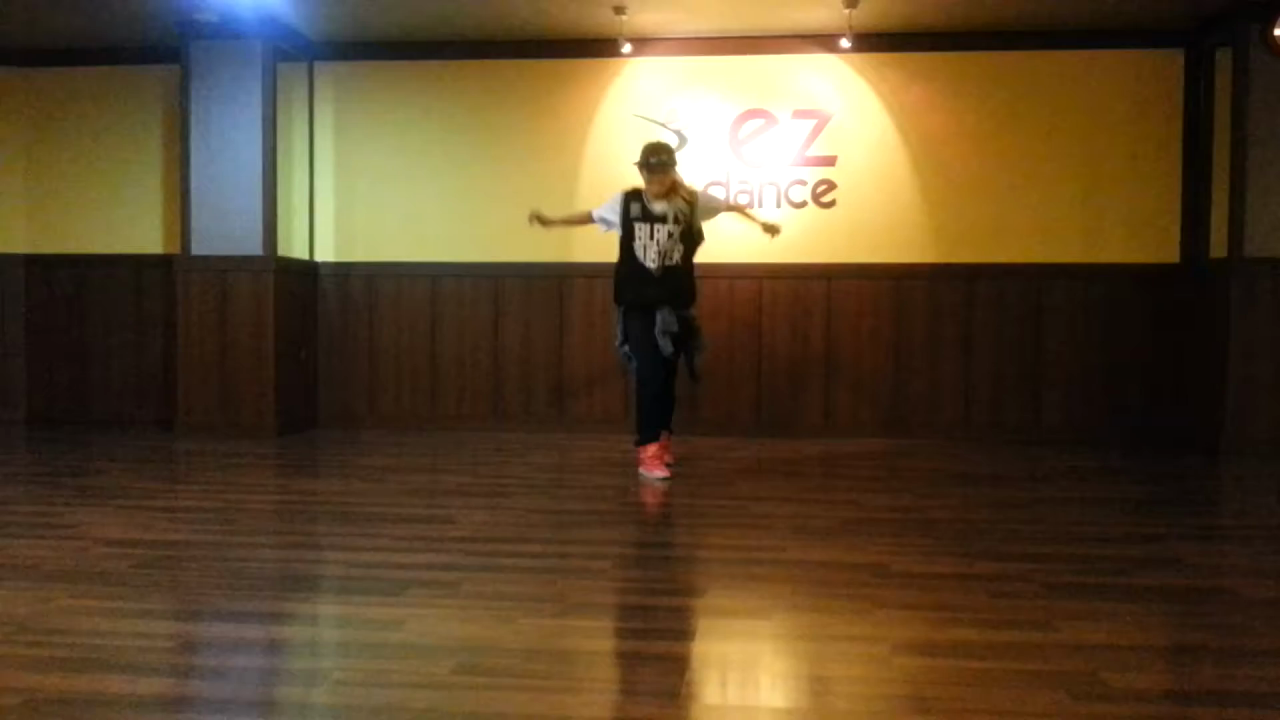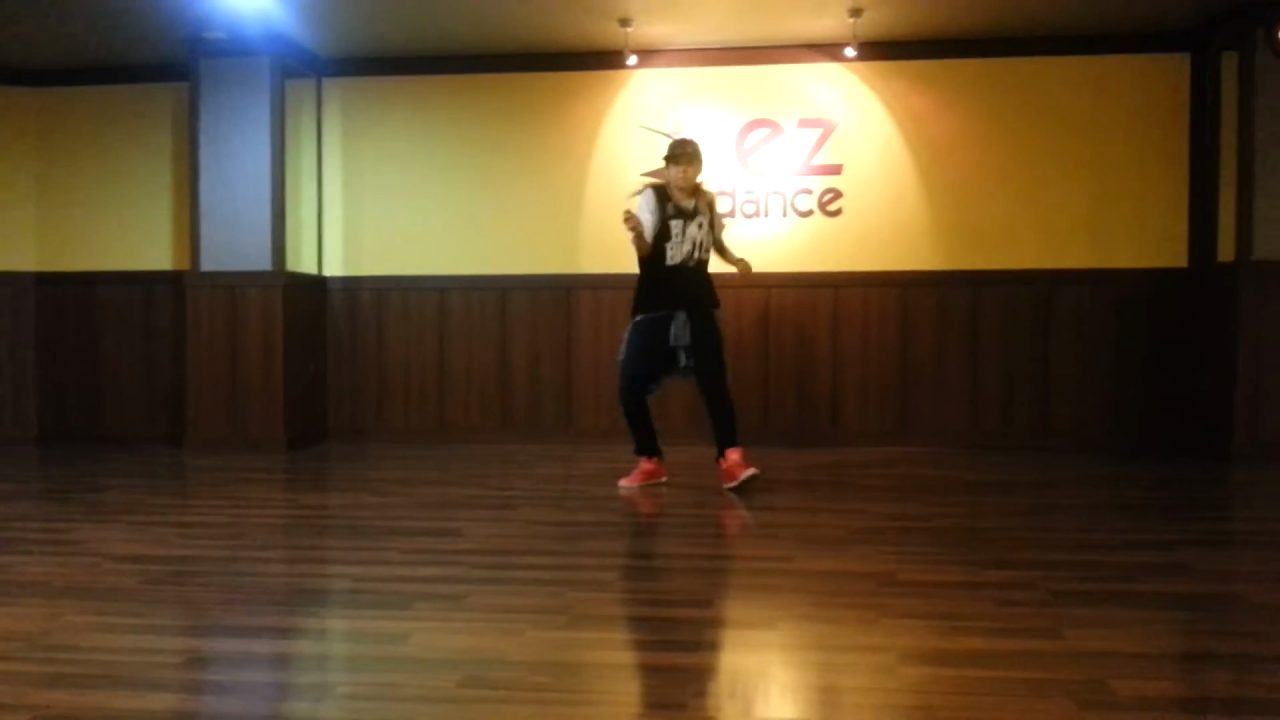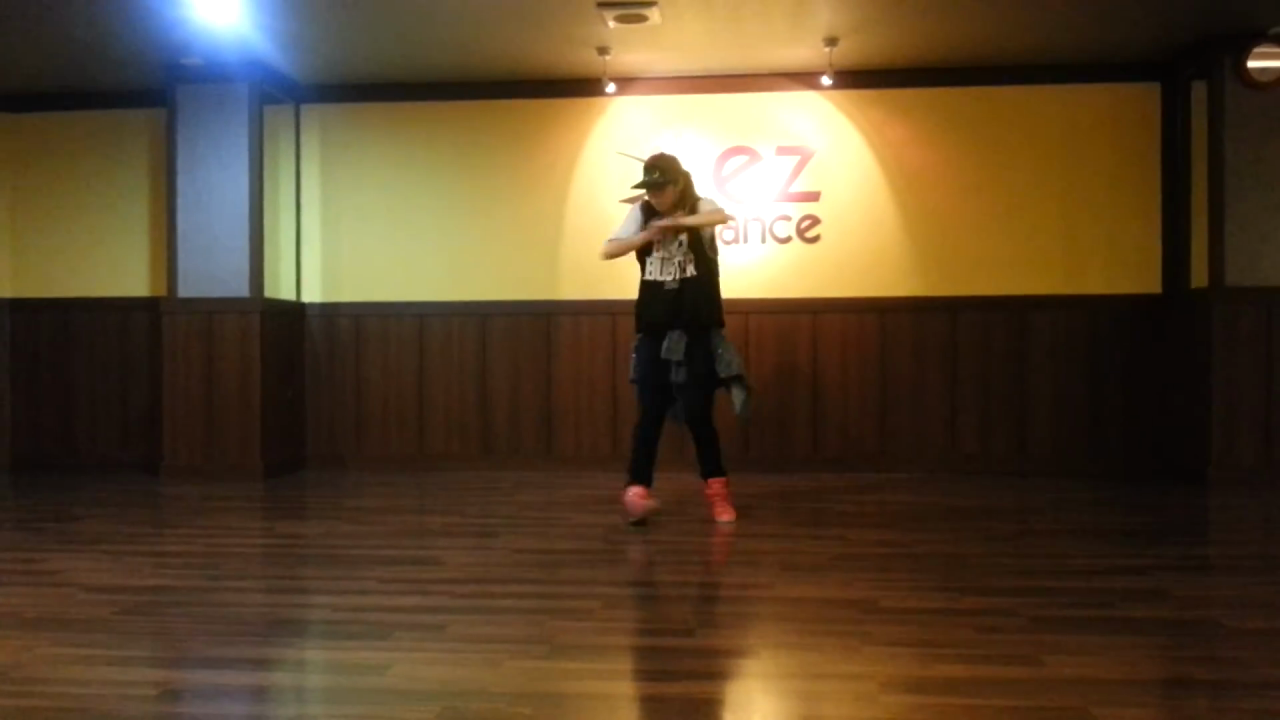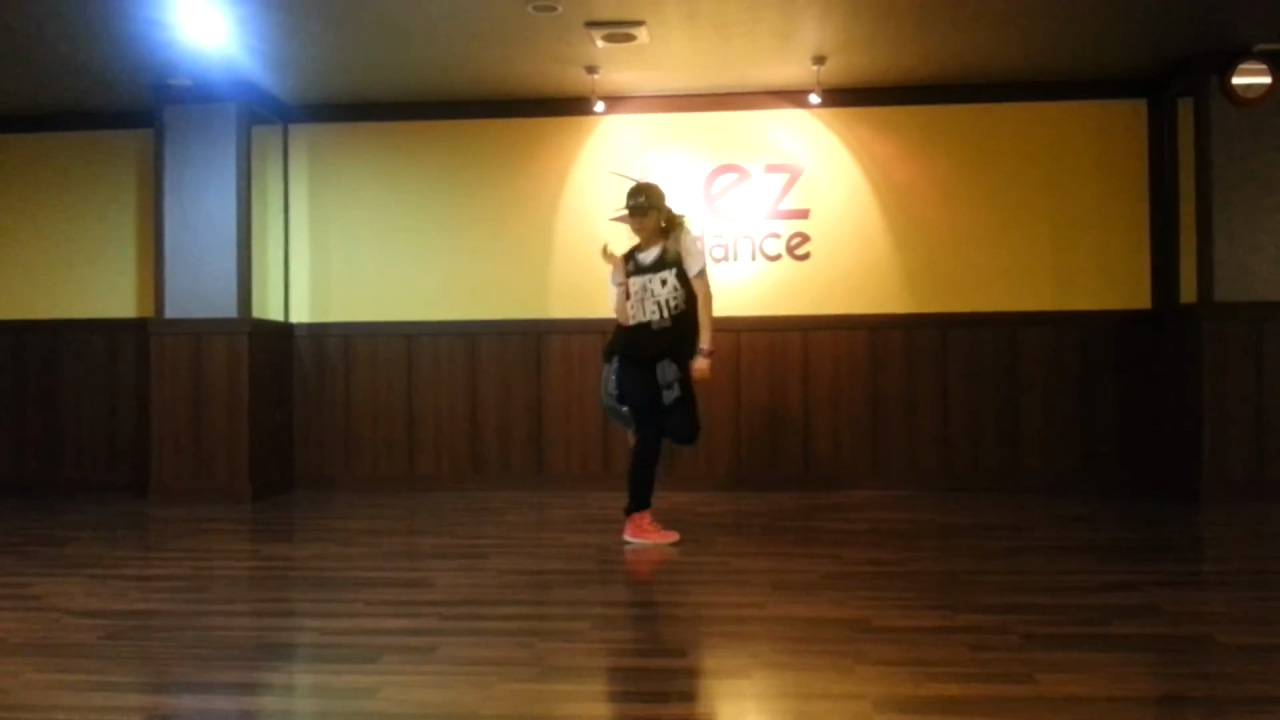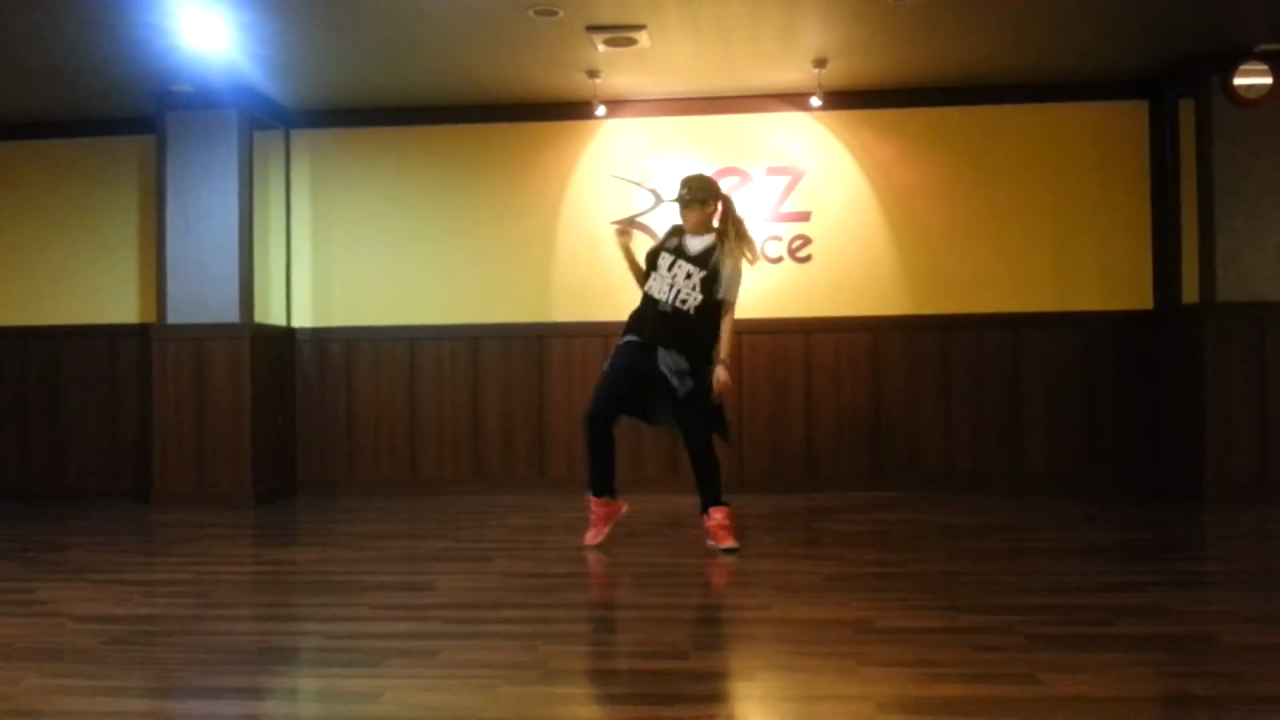
dt=0.7s
person 1, frame 1
left shoulder: (690, 201)
right shoulder: (625, 202)
left elbow: (730, 205)
right elbow: (592, 216)
left wrist: (760, 222)
right wrist: (551, 221)
left hip: (675, 305)
right hip: (637, 305)
left knee: (667, 374)
right knee: (648, 373)
left ankle: (662, 438)
right ankle: (649, 450)
person 1, frame 2
left shoulder: (706, 202)
right shoulder: (651, 197)
right elbow: (642, 249)
left wrist: (734, 260)
right wrist: (634, 231)
left hip: (698, 307)
right hip: (655, 309)
left knee: (714, 384)
right knee: (631, 388)
left ankle: (733, 462)
right ankle: (649, 462)
person 1, frame 3
left shoulder: (698, 208)
right shoulder: (640, 215)
left elbow: (720, 216)
right elbow: (609, 251)
left wrist: (676, 223)
right wrist: (649, 235)
left hip: (696, 329)
right hip: (654, 330)
left knee: (696, 411)
right knee: (652, 410)
left ankle: (716, 490)
right ankle: (637, 491)
person 1, frame 4
left shoulder: (684, 242)
right shoulder: (628, 261)
left elbow: (703, 294)
right elbow: (624, 317)
left wrist: (704, 350)
right wrist: (618, 273)
left hip: (672, 356)
right hip: (634, 359)
left knee: (685, 430)
right knee: (649, 434)
left ankle: (642, 432)
right ankle: (638, 520)
person 1, frame 5
left shoulder: (725, 253)
right shoulder: (671, 237)
left elbow: (726, 314)
right elbow: (644, 279)
left wrist: (722, 362)
right wrist: (626, 248)
left hip: (686, 358)
right hip: (640, 345)
left knee: (698, 439)
right knee: (598, 417)
left ankle: (717, 520)
right ankle: (604, 504)
